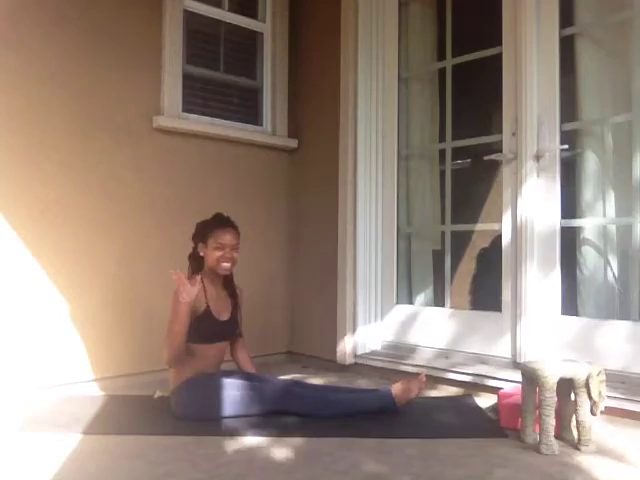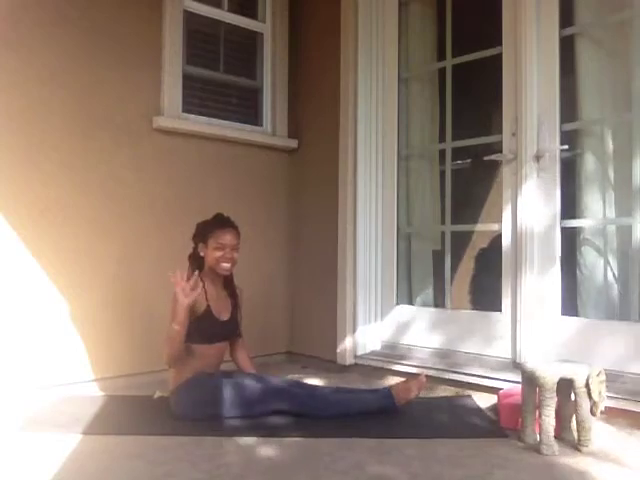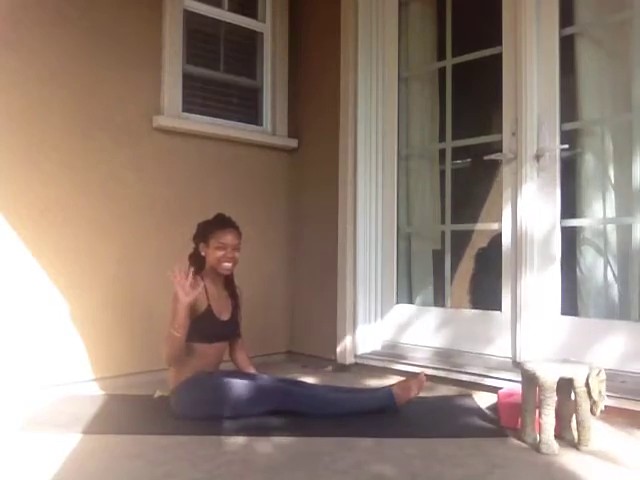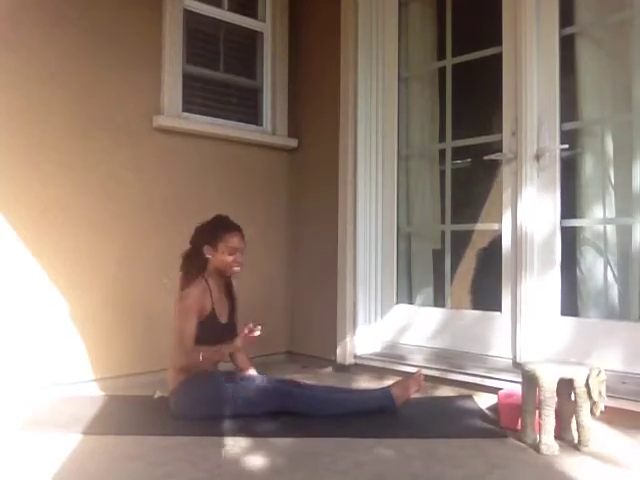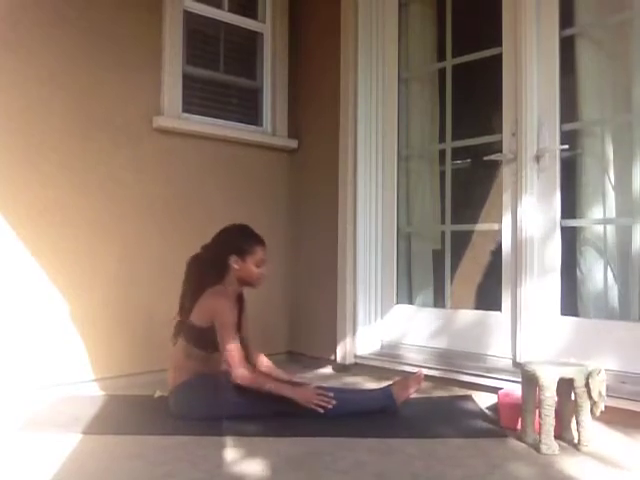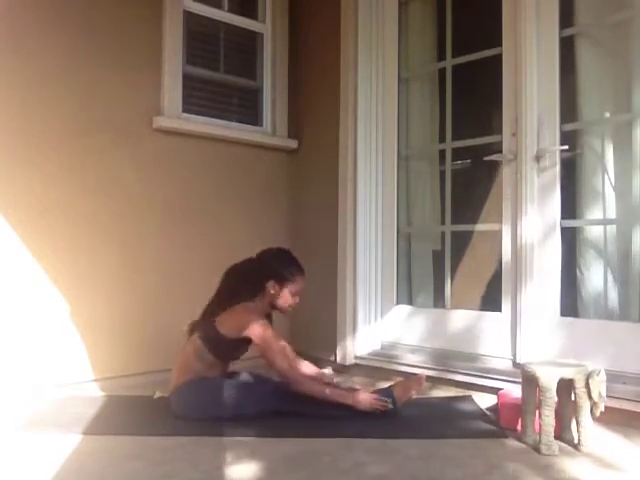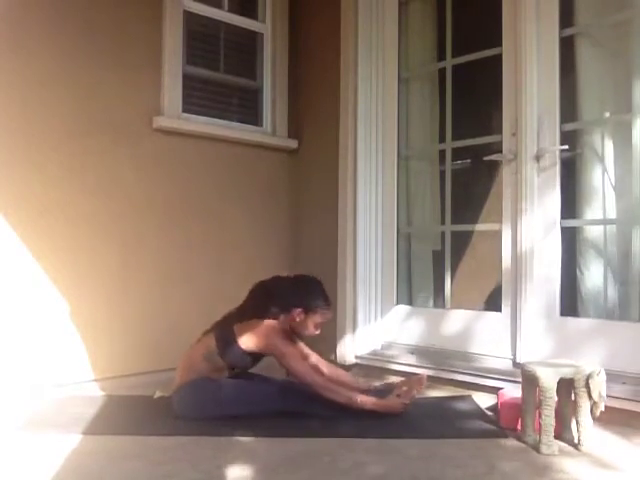
dt=0.3s
person 1, frame 1
left shoulder: (233, 292)
right shoulder: (190, 289)
right elbow: (171, 358)
left wrist: (260, 383)
right wrist: (185, 305)
left hip: (214, 381)
right hip: (191, 392)
left knee: (287, 387)
right knee: (283, 395)
left ankle: (385, 395)
right ankle: (387, 397)
person 1, frame 2
left shoulder: (233, 293)
right shoulder: (192, 290)
right elbow: (171, 359)
left wrist: (260, 385)
right wrist: (182, 307)
left hip: (213, 383)
right hip: (191, 392)
left knee: (288, 388)
right knee: (282, 395)
left ankle: (384, 396)
right ankle: (387, 398)
person 1, frame 3
left shoulder: (233, 293)
right shoulder: (193, 289)
right elbow: (171, 358)
left wrist: (259, 383)
right wrist: (183, 305)
left hip: (213, 382)
right hip: (191, 392)
left knee: (286, 387)
right knee: (283, 394)
left ankle: (385, 395)
right ankle: (388, 397)
person 1, frame 4
left shoulder: (227, 292)
right shoulder: (196, 293)
left elbow: (236, 349)
right elbow: (181, 360)
left wrist: (258, 379)
right wrist: (230, 348)
left hip: (208, 382)
right hip: (190, 394)
left knee: (284, 386)
right knee: (282, 395)
left ankle: (384, 396)
right ankle: (386, 398)
person 1, frame 5
left shoulder: (234, 297)
right shoulder: (219, 302)
left elbow: (247, 352)
right elbow: (237, 373)
left wrist: (288, 381)
right wrist: (292, 391)
left hip: (206, 383)
right hip: (190, 394)
left knee: (288, 389)
right knee: (290, 398)
left ankle: (382, 397)
right ankle: (385, 399)
person 1, frame 6
left shoulder: (256, 312)
right shoulder: (250, 318)
left elbow: (294, 363)
right elbow: (293, 378)
left wrist: (341, 387)
right wrist: (352, 398)
left hip: (207, 385)
right hip: (192, 394)
left knee: (281, 391)
right knee: (283, 397)
left ankle: (386, 396)
right ankle: (387, 399)
person 1, frame 7
left shoulder: (278, 326)
right shoulder: (269, 333)
left elbow: (322, 368)
right elbow: (320, 386)
left wrist: (371, 388)
right wrist: (376, 403)
left hip: (212, 385)
right hip: (194, 394)
left knee: (290, 389)
right knee: (285, 398)
left ankle: (387, 394)
